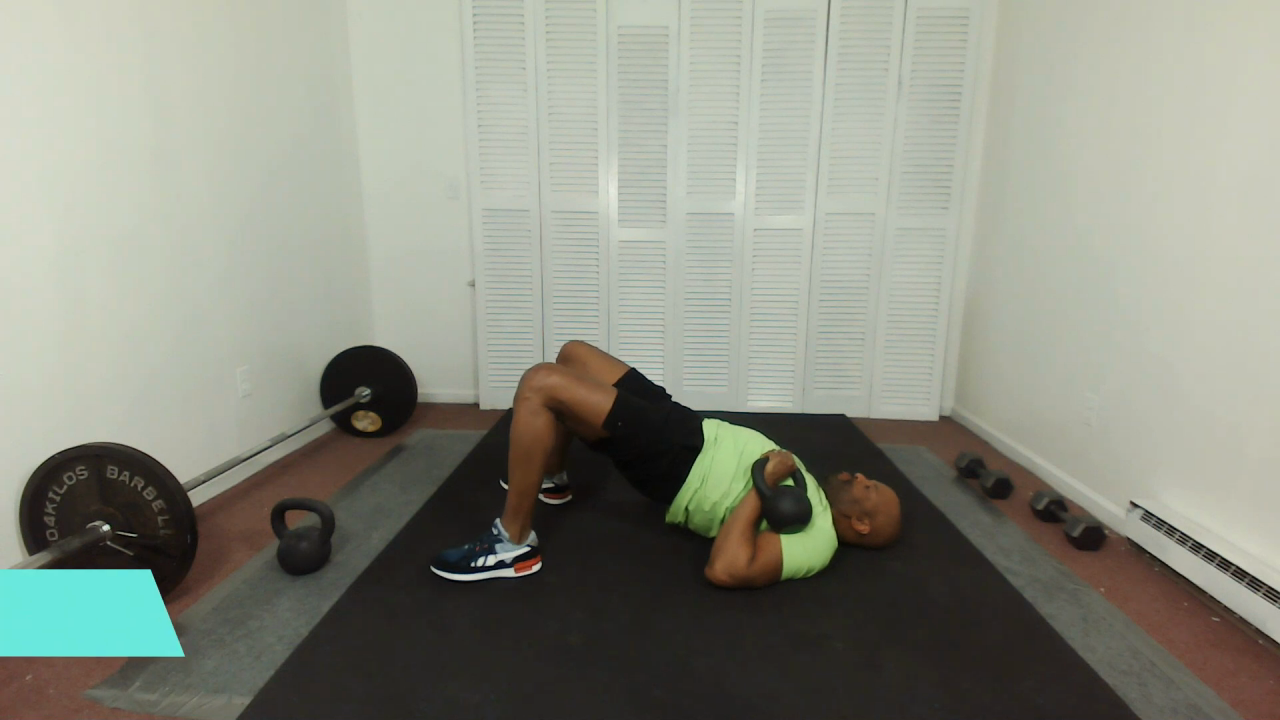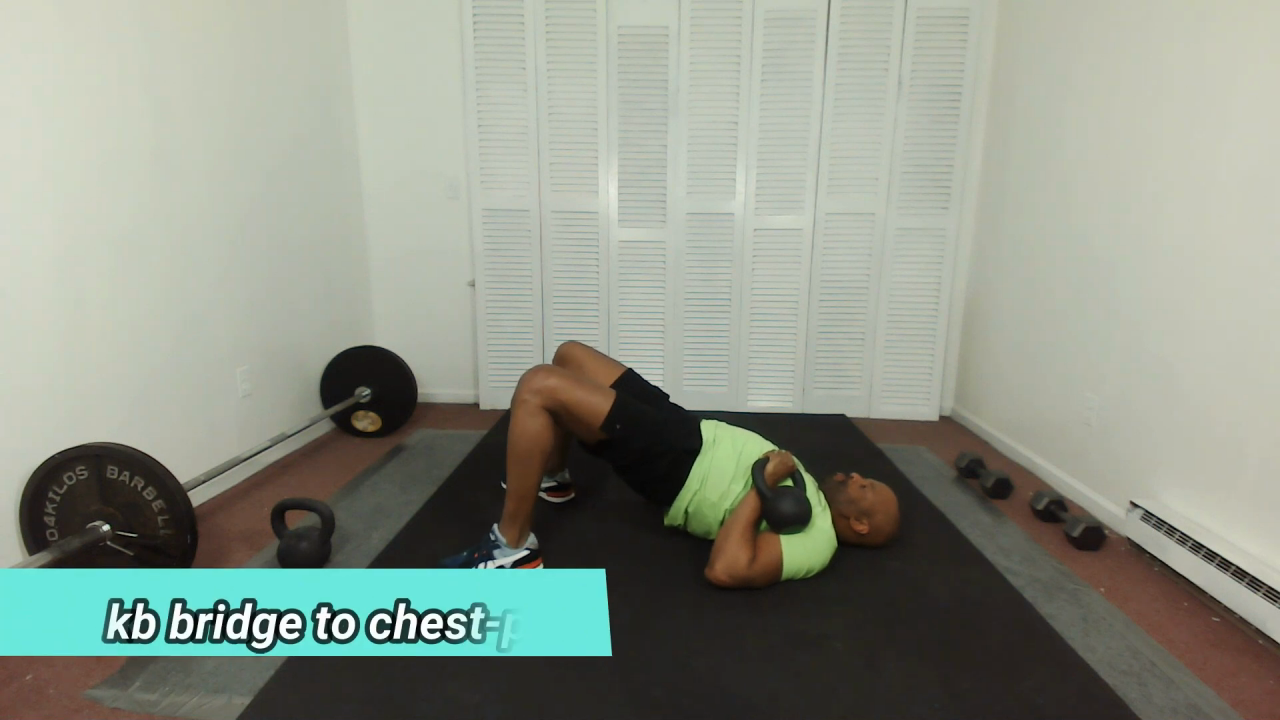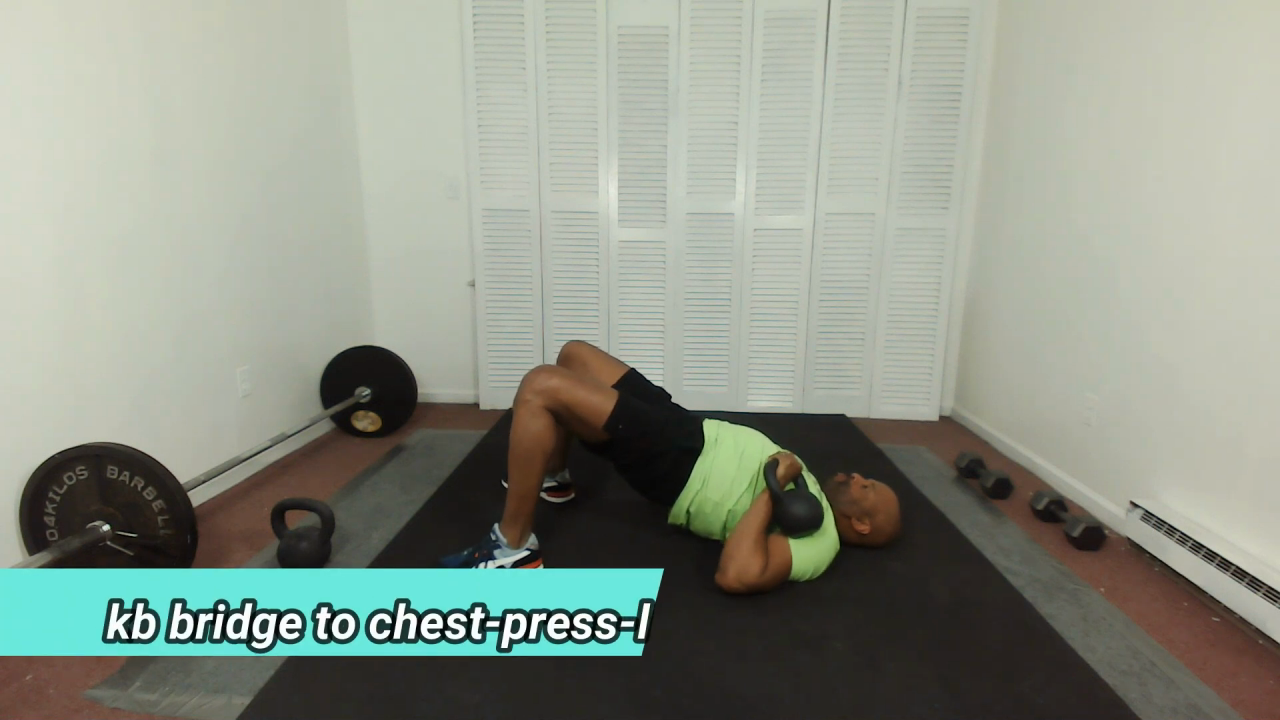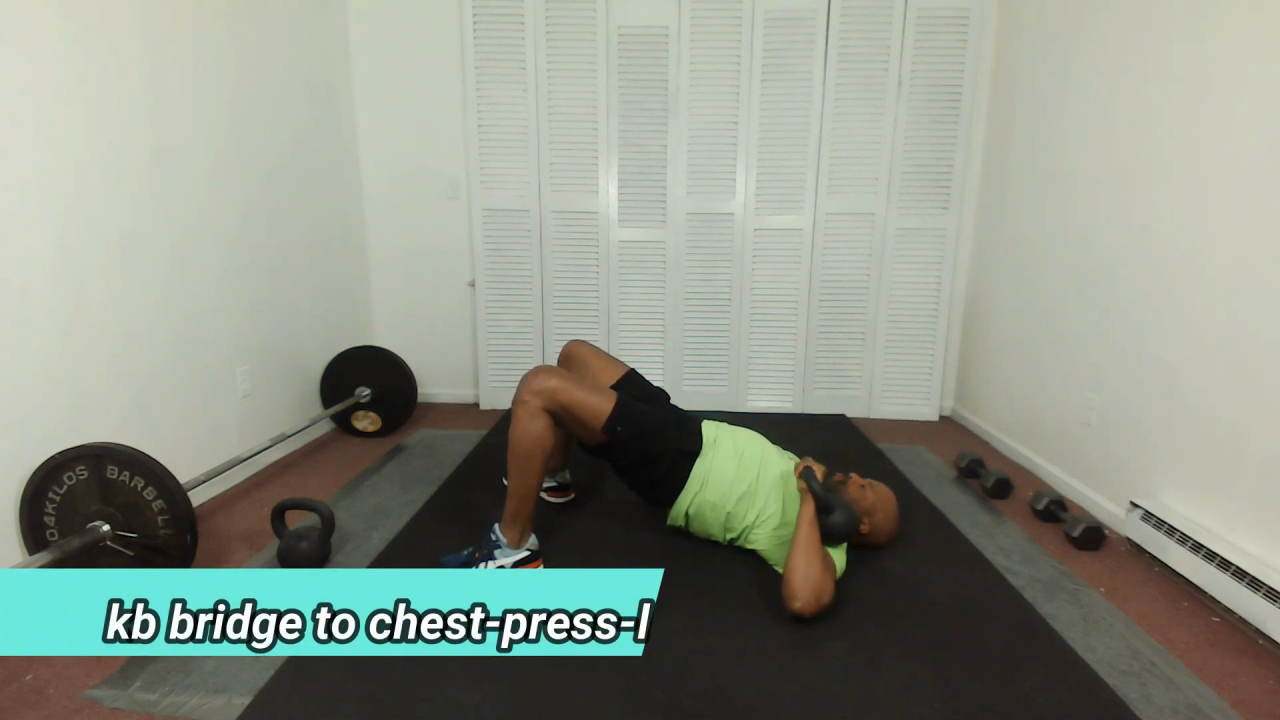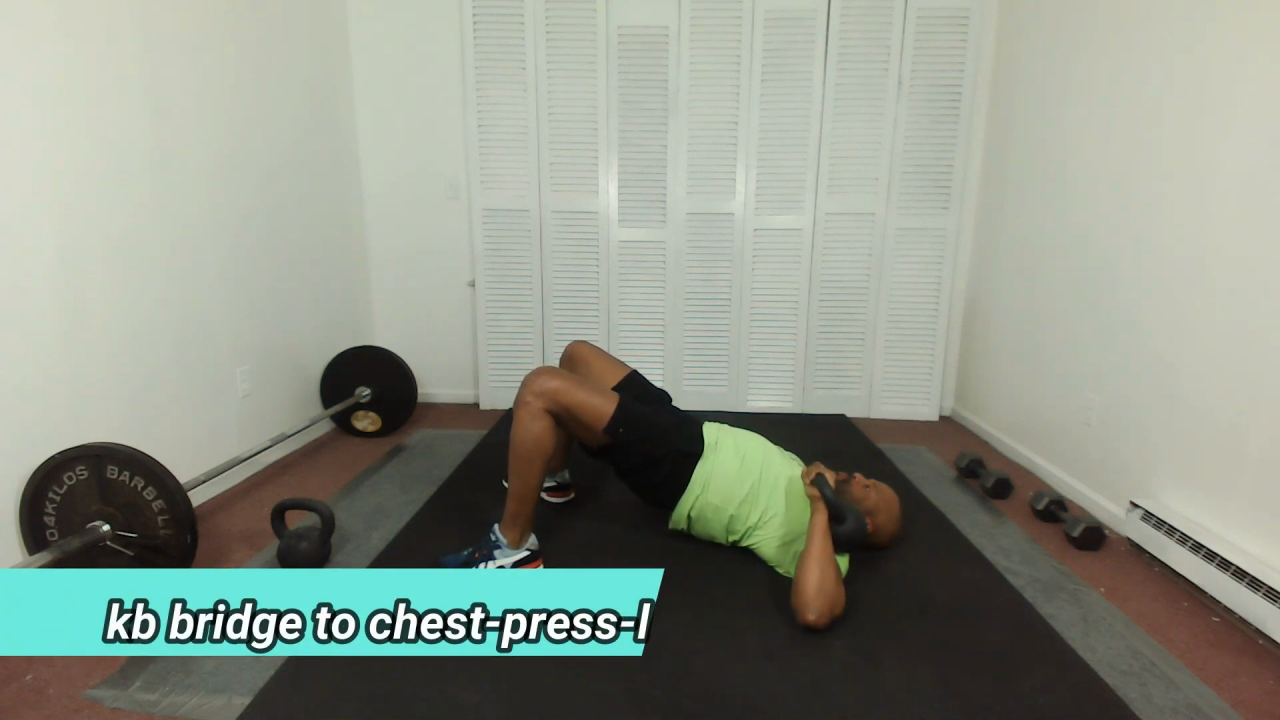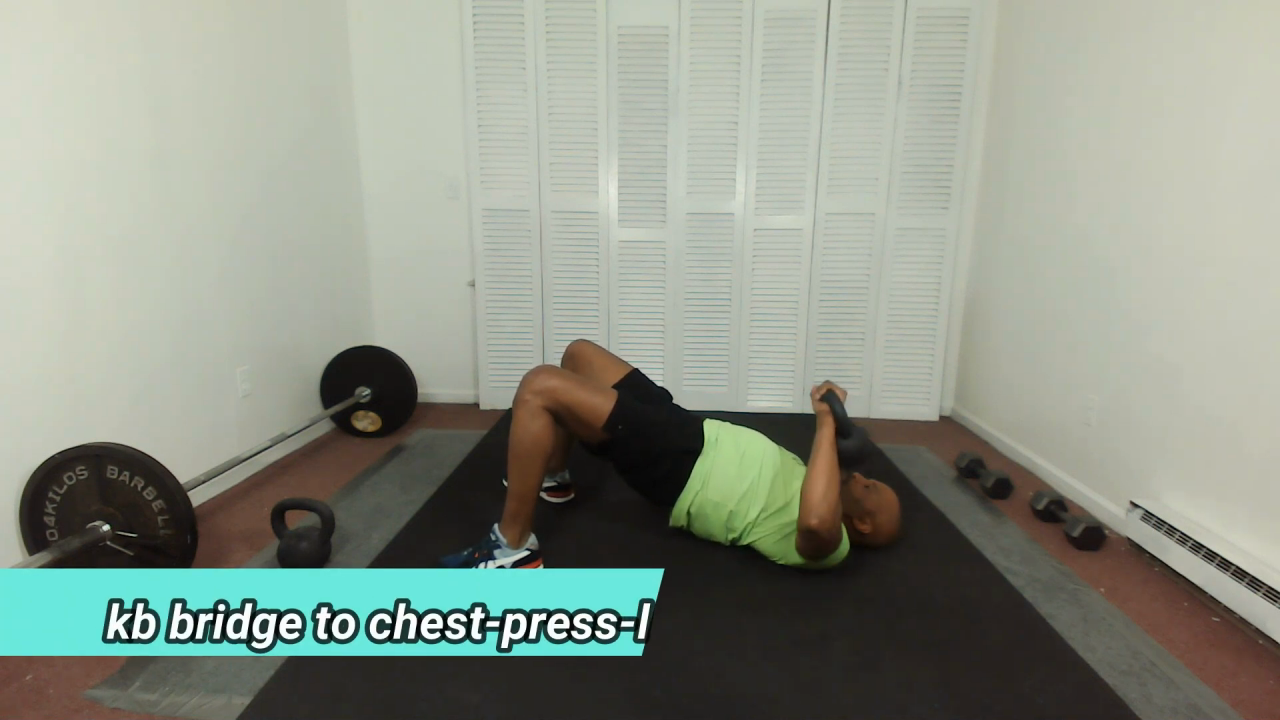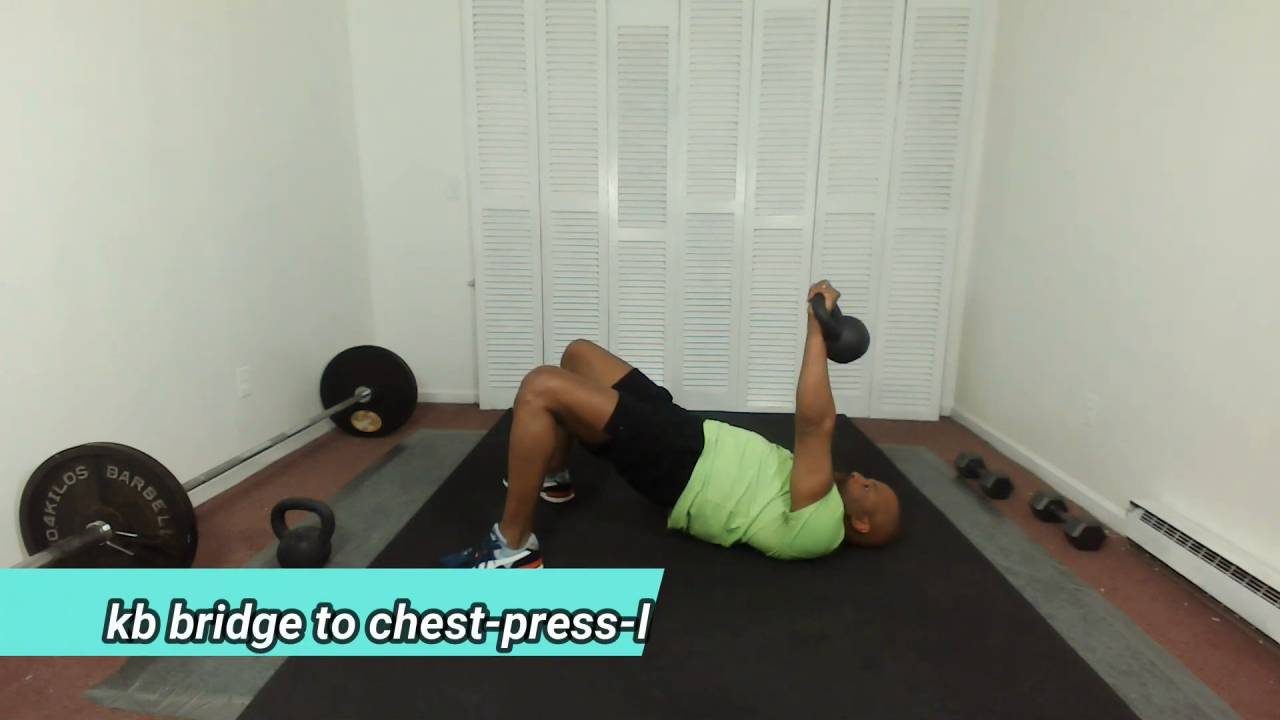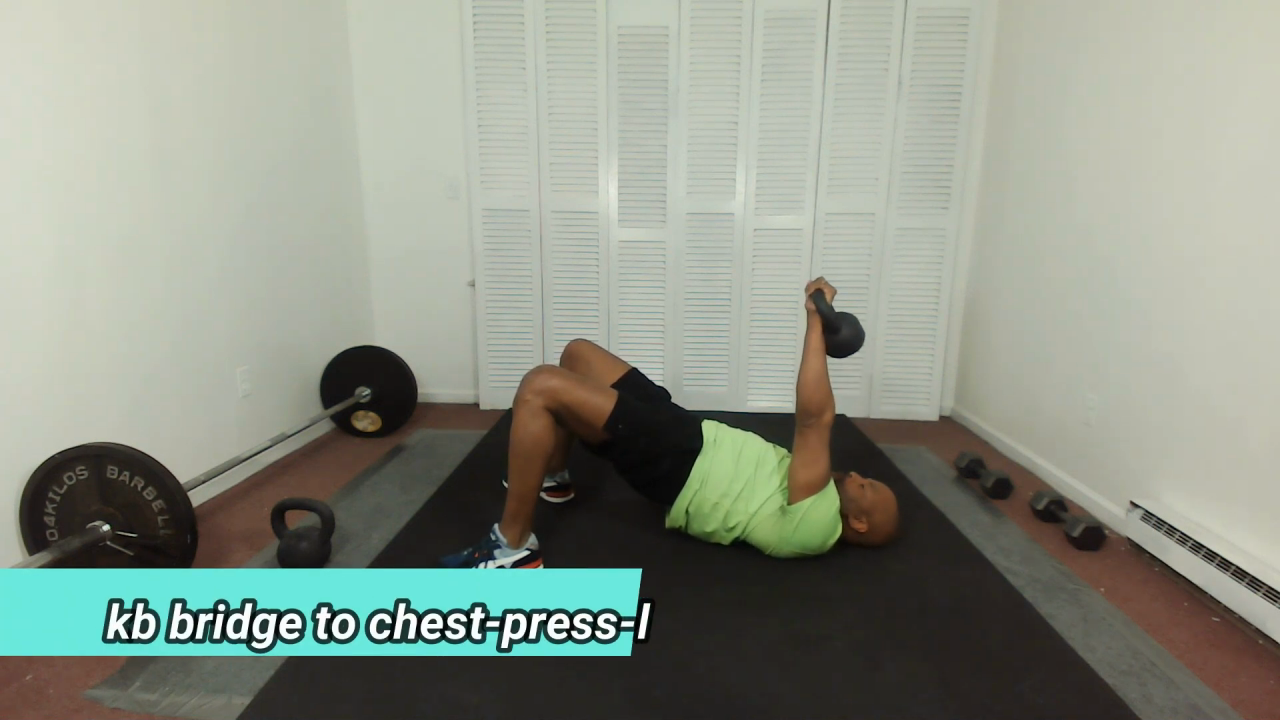
dt=0.5s
person 1, frame 1
left shoulder: (815, 541)
right shoulder: (811, 494)
left elbow: (724, 569)
left wrist: (764, 484)
left hip: (674, 462)
right hip: (691, 433)
left knee: (540, 383)
right knee: (573, 354)
left ankle: (513, 542)
right ankle: (551, 479)
person 1, frame 2
left shoulder: (815, 540)
right shoulder: (811, 493)
left elbow: (723, 569)
left wrist: (762, 484)
left hip: (673, 466)
right hip: (687, 432)
left knee: (538, 386)
right knee: (569, 355)
left ankle: (512, 547)
right ankle: (552, 477)
person 1, frame 3
left shoulder: (817, 541)
right shoulder: (813, 492)
left elbow: (734, 575)
left wrist: (772, 488)
left hip: (676, 463)
right hip: (690, 433)
left knee: (541, 387)
right knee: (574, 353)
left ankle: (513, 546)
right ankle: (552, 477)
person 1, frame 4
left shoulder: (827, 544)
right shoulder: (819, 505)
left elbow: (803, 600)
left wrist: (808, 499)
left hip: (674, 466)
right hip: (689, 434)
left knee: (539, 388)
right knee: (575, 354)
left ankle: (513, 546)
right ankle: (553, 477)
person 1, frame 5
left shoulder: (827, 546)
right shoulder: (816, 500)
left elbow: (813, 612)
left wrist: (821, 508)
left hip: (676, 468)
right hip: (688, 435)
left knee: (540, 389)
right knee: (577, 354)
left ankle: (512, 546)
right ankle: (552, 478)
person 1, frame 6
left shoulder: (829, 538)
right shoulder: (813, 482)
left elbow: (816, 516)
left wrist: (827, 422)
left hip: (677, 466)
right hip: (691, 432)
left knee: (539, 388)
right knee: (579, 352)
left ankle: (513, 545)
right ankle: (552, 477)
person 1, frame 7
left shoulder: (821, 526)
right shoulder: (824, 503)
left elbow: (816, 423)
left wrist: (817, 326)
left hip: (676, 466)
right hip: (687, 435)
left knee: (540, 389)
right knee: (579, 353)
left ankle: (513, 545)
right ankle: (553, 478)
person 1, frame 8
left shoulder: (818, 523)
right shoulder: (823, 509)
left elbow: (814, 417)
left wrist: (815, 320)
left hip: (675, 466)
right hip: (687, 434)
left knee: (540, 388)
right knee: (578, 353)
left ankle: (513, 546)
right ankle: (552, 477)
